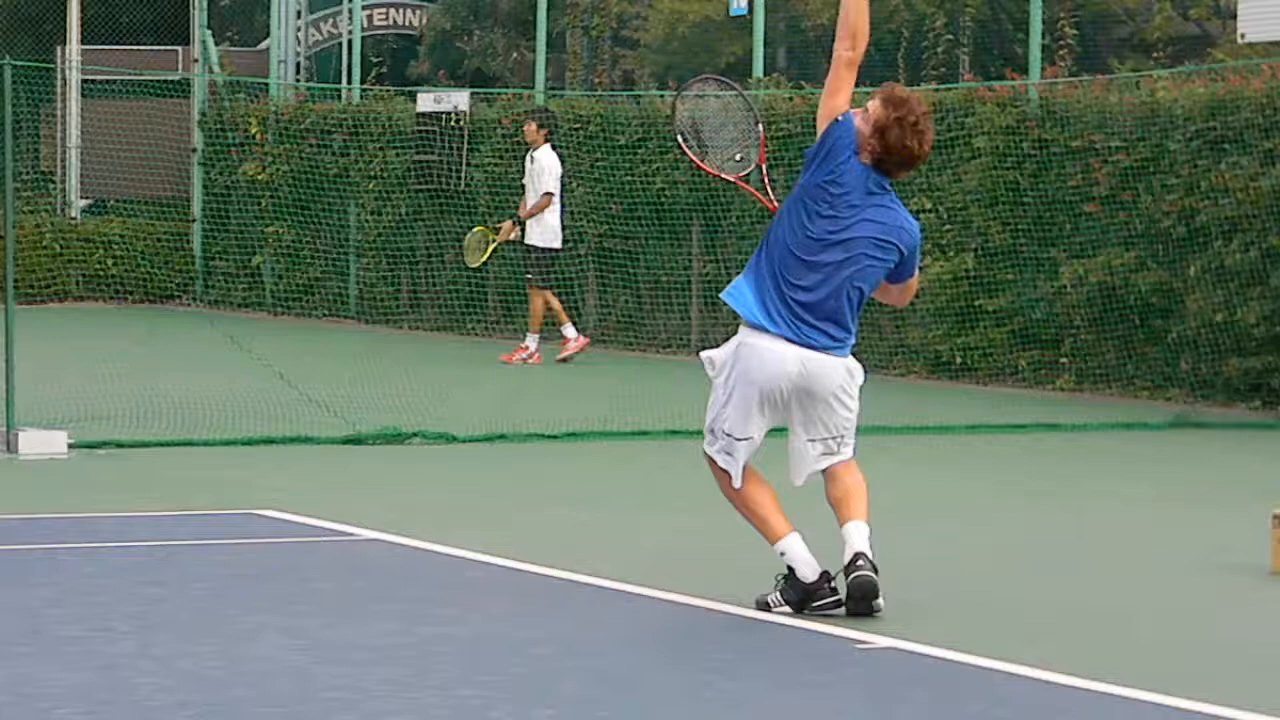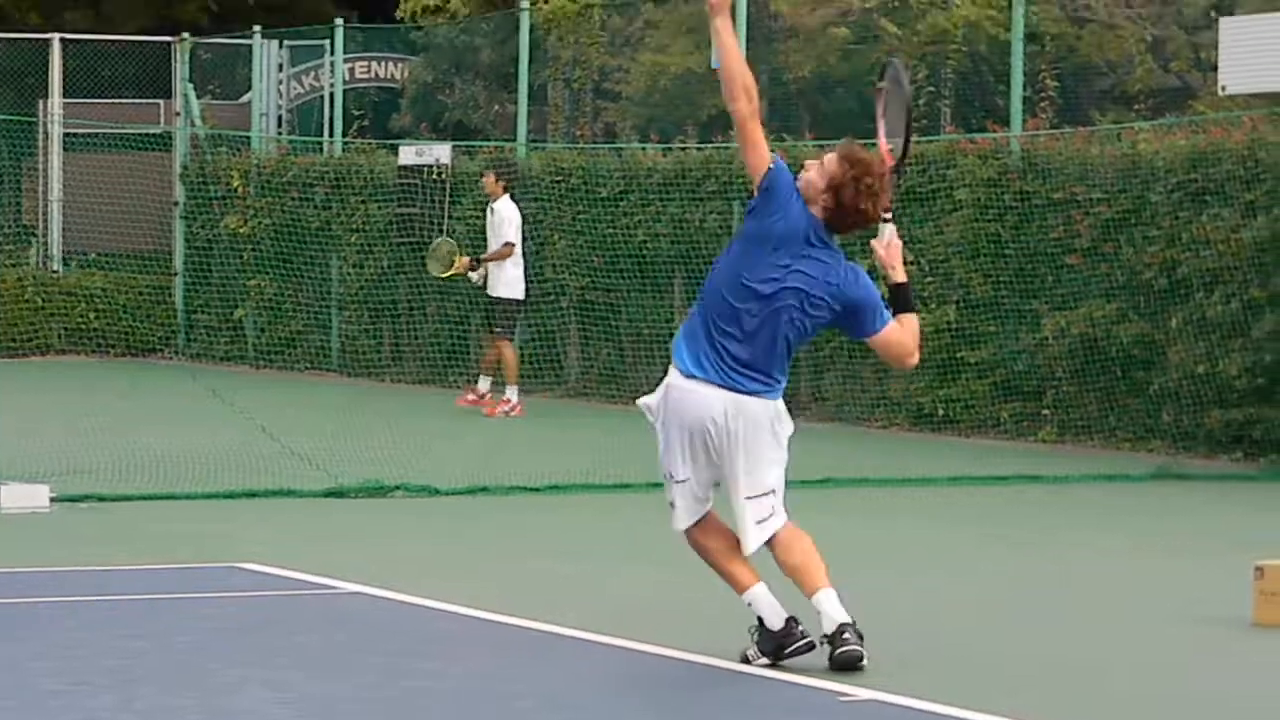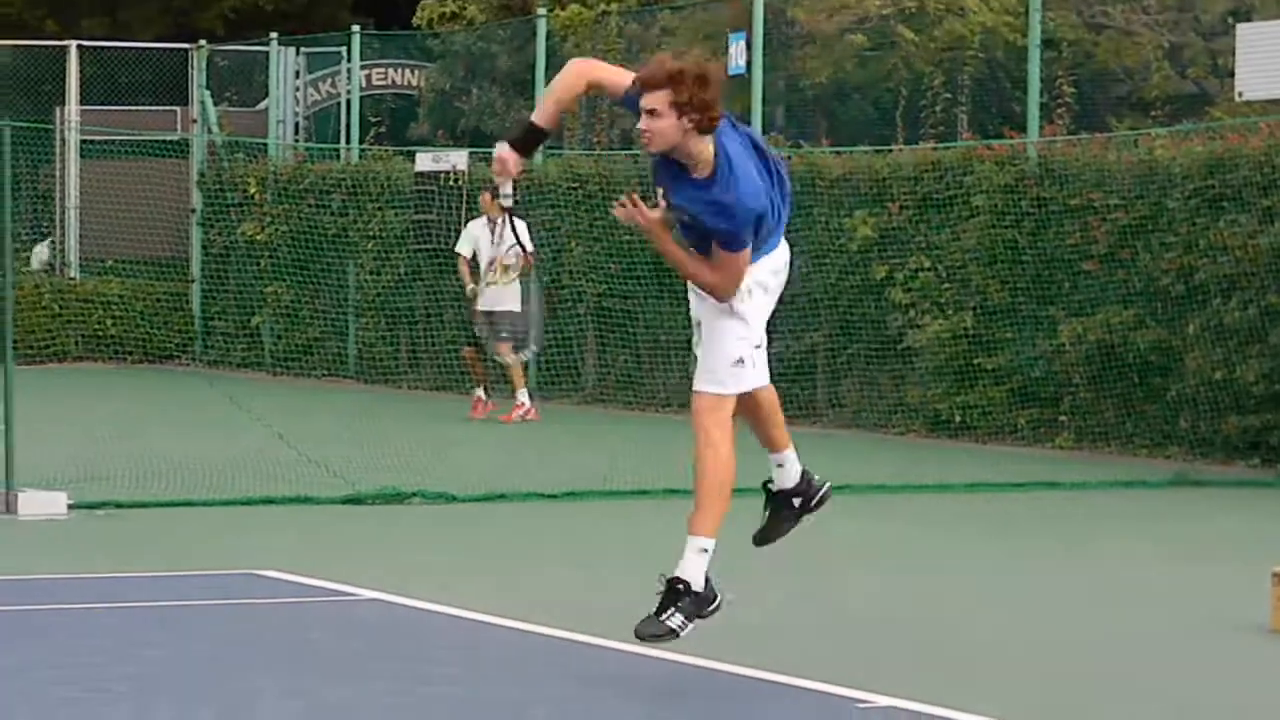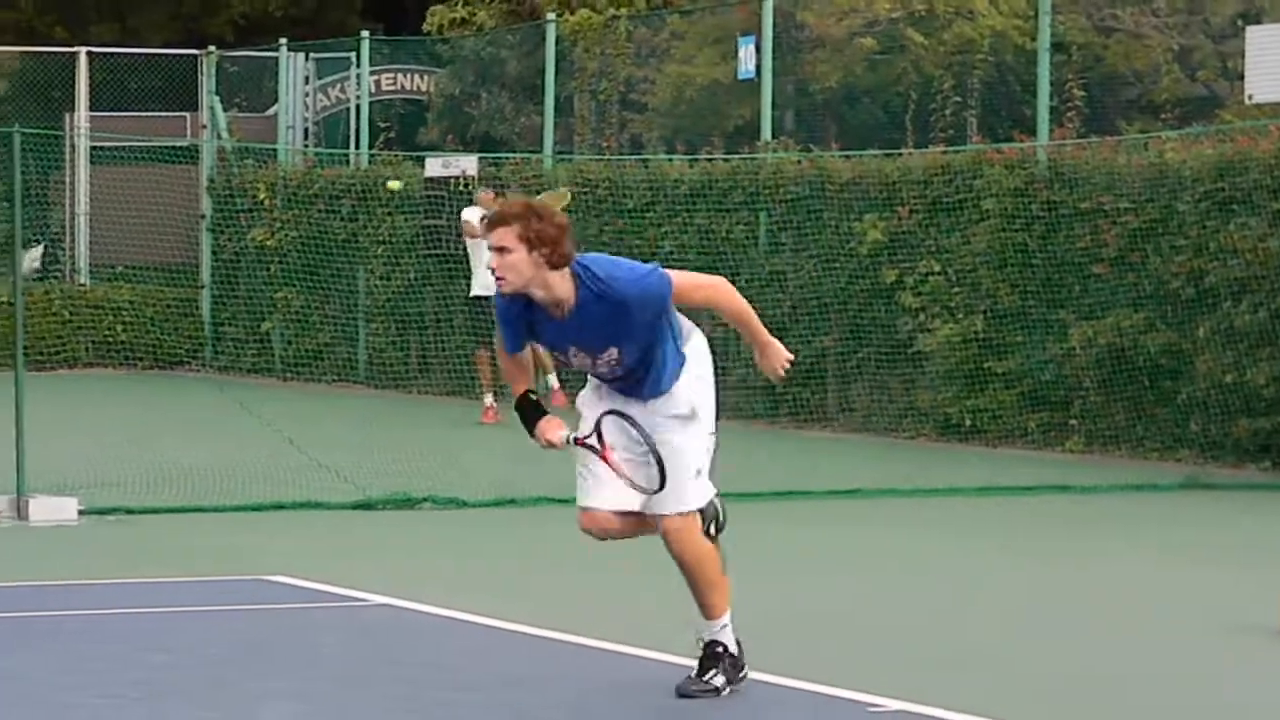
dt=0.4s
person 1, frame 1
left shoulder: (839, 158)
right shoulder: (903, 230)
left elbow: (848, 52)
right elbow: (898, 294)
left hip: (762, 351)
right hip: (829, 366)
left knee: (725, 464)
right knee: (838, 463)
left ankle: (806, 574)
right ankle: (859, 557)
person 1, frame 2
left shoulder: (778, 199)
right shoulder: (847, 284)
left elbow: (744, 108)
right elbow: (906, 356)
right wrist: (898, 284)
left hip: (689, 393)
right hip: (754, 412)
left knee: (697, 520)
right knee: (770, 526)
left ankle: (777, 624)
right ankle: (840, 627)
person 1, frame 3
left shoulder: (734, 198)
left elbow: (724, 286)
right elbow: (589, 69)
left wrist: (660, 236)
right wrist: (527, 136)
left hip: (743, 271)
right hip: (697, 252)
left knee: (709, 416)
right knee: (744, 378)
left ankle: (691, 581)
right ankle: (792, 482)
person 1, frame 4
left shoulder: (619, 283)
right shoulder: (514, 307)
left elbow: (717, 290)
right elbow: (511, 356)
left wrist: (764, 345)
right wrist: (534, 415)
left hip: (674, 385)
right hip: (613, 392)
left knee: (675, 526)
right knee: (600, 522)
left ankle: (722, 645)
right ankle: (693, 511)
person 2, frame 1
left shoulder: (547, 160)
right shoulder: (531, 157)
left elbow: (546, 200)
left wrist: (517, 222)
right wrist: (519, 221)
left hip: (544, 236)
right hip: (535, 235)
left knee: (536, 289)
right knee: (542, 290)
left ankle: (530, 347)
right ankle: (573, 337)
person 2, frame 2
left shoulder: (508, 211)
right shoulder: (492, 208)
left elbow: (507, 250)
left wrist: (475, 261)
right wrist: (484, 267)
left hip: (508, 288)
right hip: (495, 286)
left knee: (503, 341)
right knee: (492, 339)
left ankle: (512, 400)
right ankle: (481, 391)
person 2, frame 3
left shoulder: (517, 225)
right shoulder: (473, 227)
left elbow: (526, 260)
right elbow: (462, 259)
right wrist: (468, 284)
left hip: (508, 302)
right hip: (482, 301)
left knee: (504, 349)
right knee: (471, 351)
left ankle: (524, 404)
right ankle: (481, 396)
person 2, frame 4
right shoulder: (471, 214)
right elbow: (469, 230)
right hip: (483, 292)
right knee: (482, 352)
left ankle: (554, 385)
right ankle: (489, 404)
